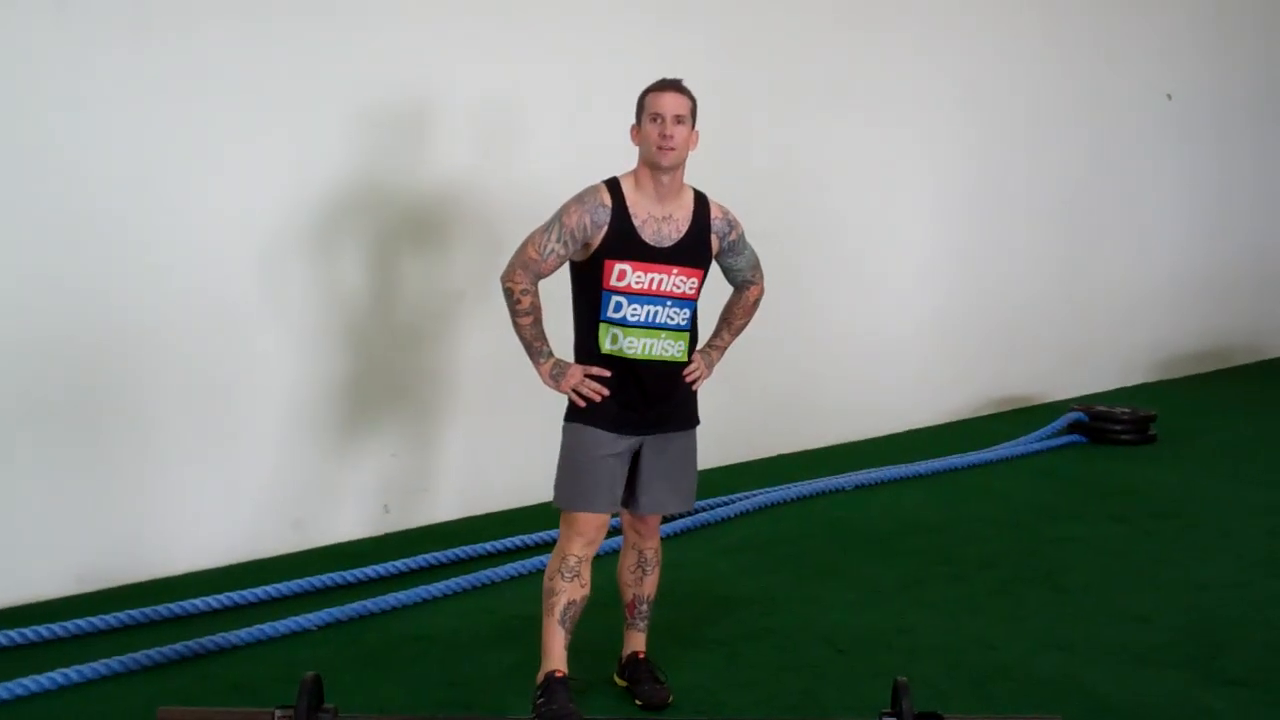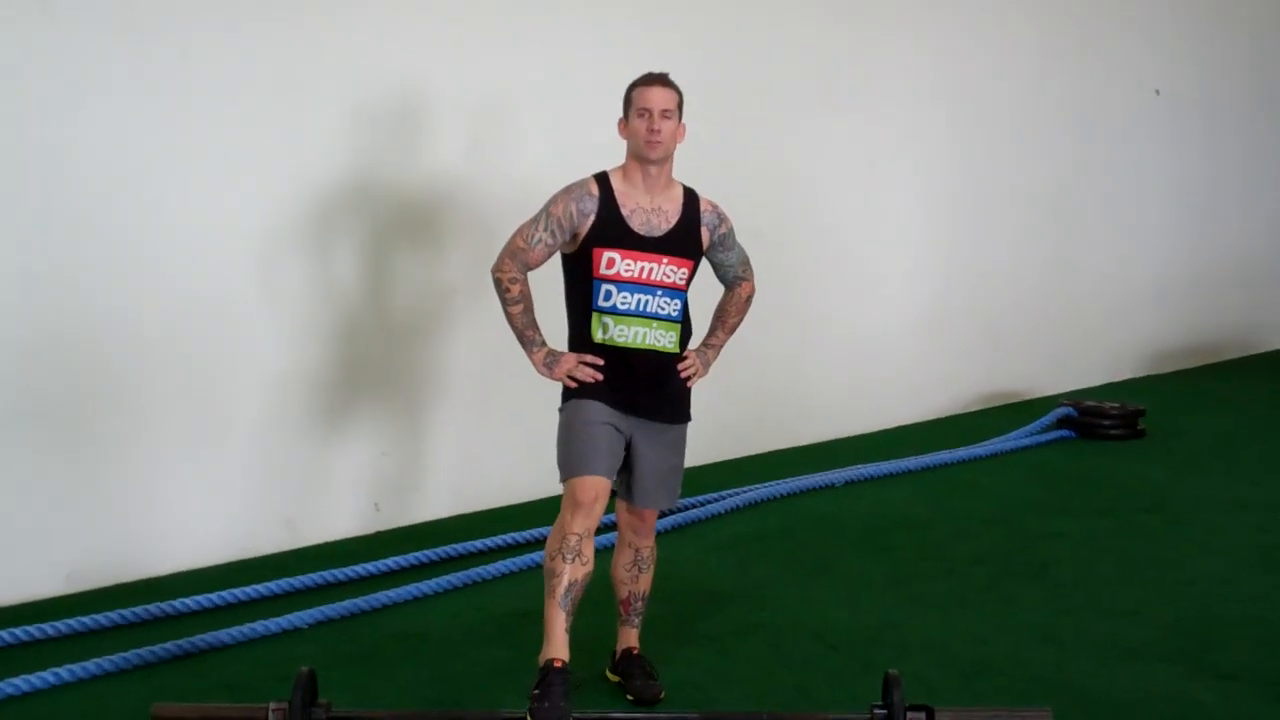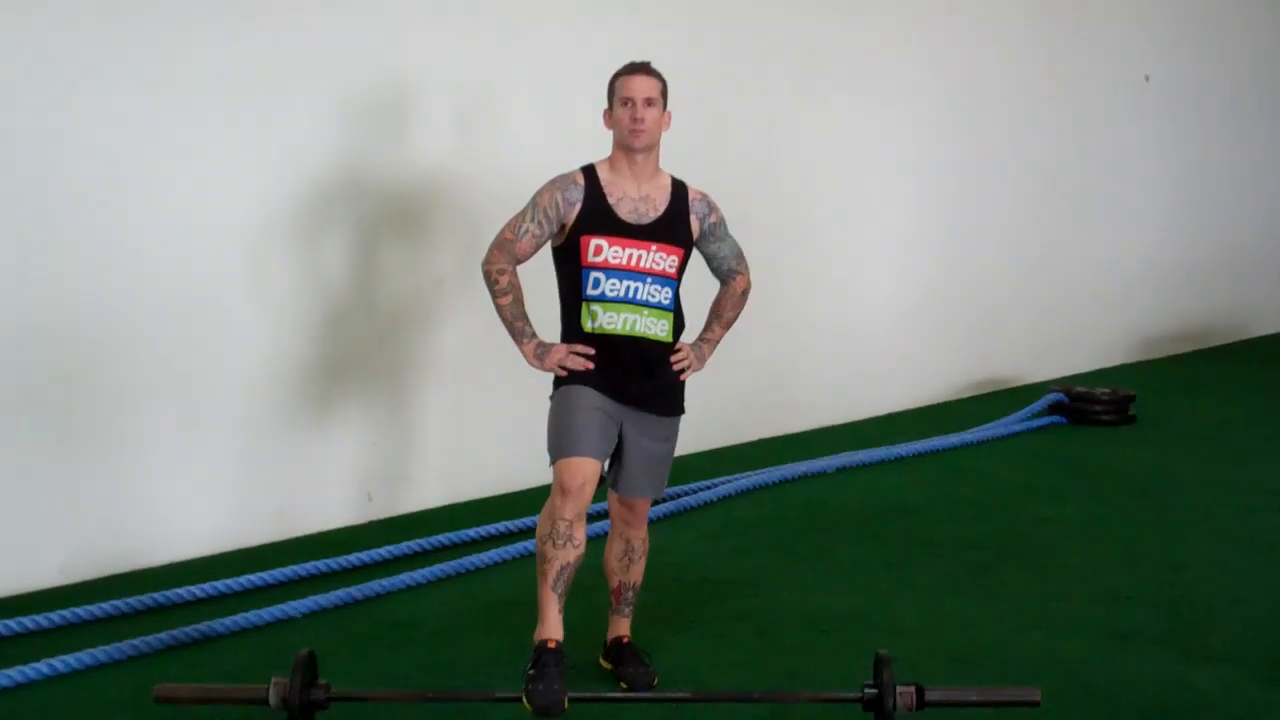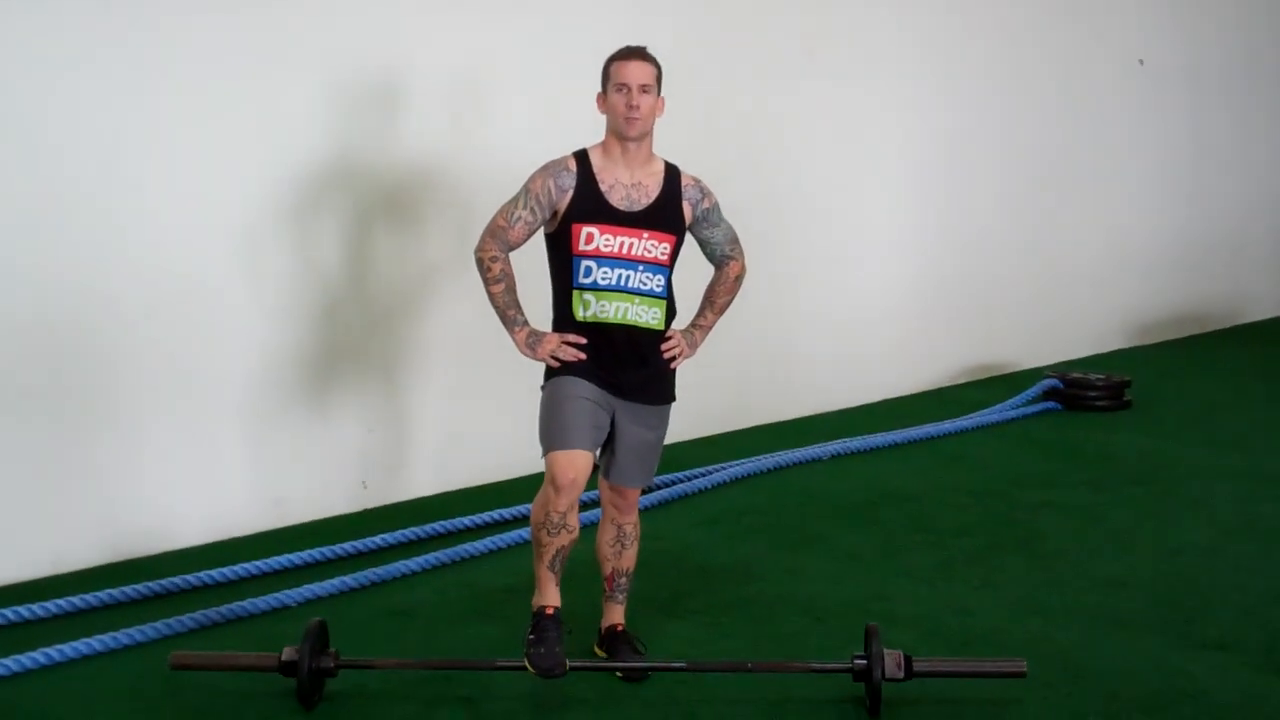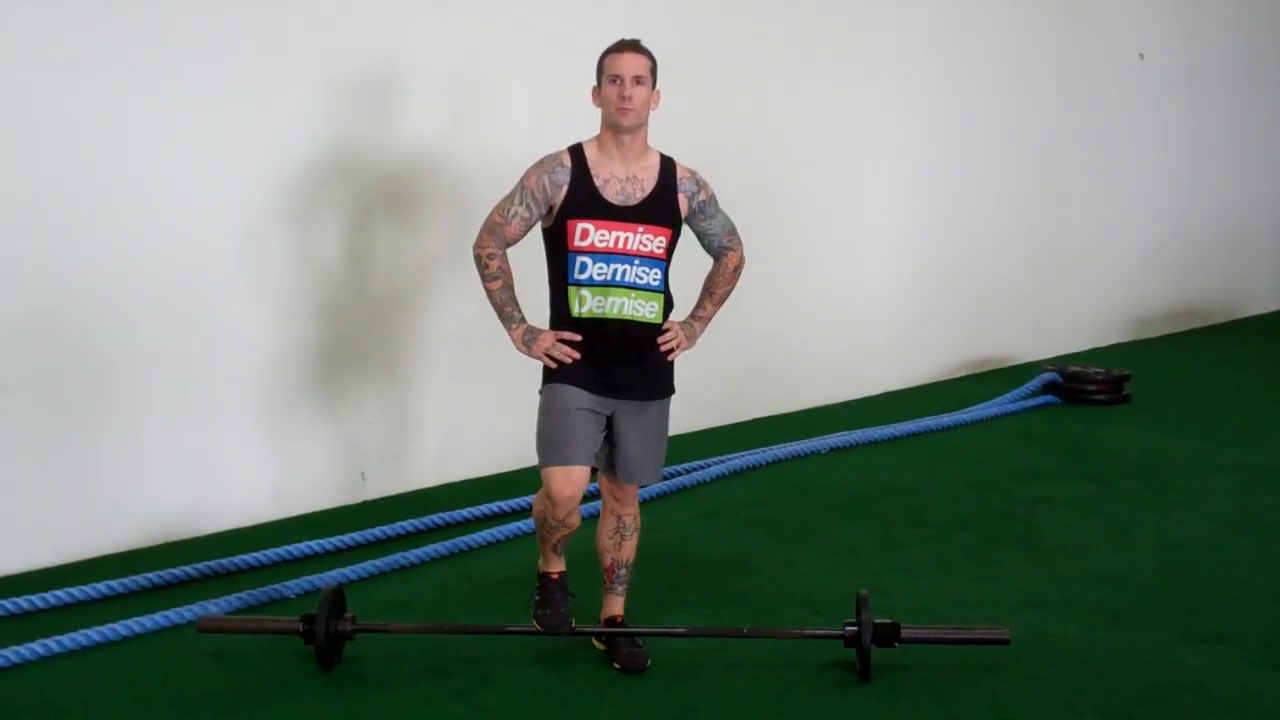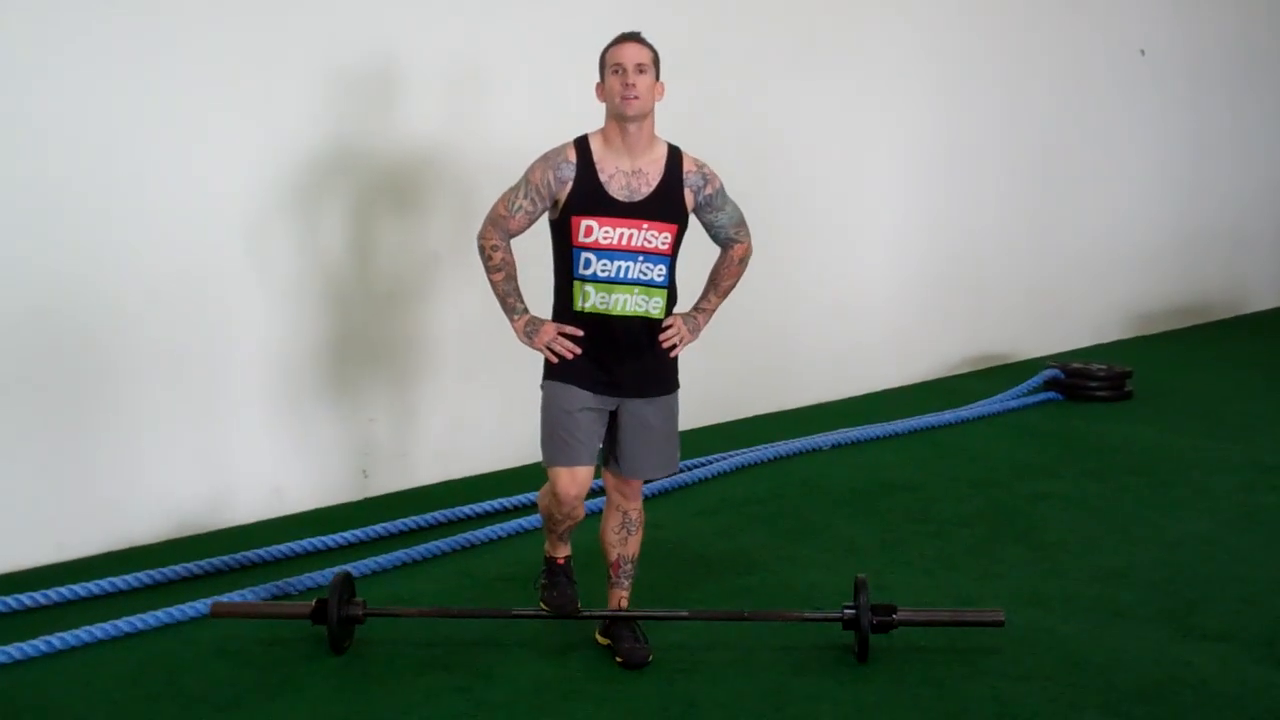
dt=0.4s
person 1, frame 1
left shoulder: (717, 222)
right shoulder: (595, 209)
left elbow: (751, 284)
right elbow: (518, 276)
left wrist: (712, 354)
right wrist: (548, 365)
left hip: (671, 407)
right hip: (601, 404)
left knee: (645, 528)
right knee: (581, 533)
left ankle: (634, 656)
person 1, frame 2
left shoulder: (705, 216)
right shoulder: (584, 200)
left elbow: (742, 283)
right elbow: (508, 266)
left wrist: (709, 352)
right wrist: (541, 354)
left hip: (664, 399)
right hip: (596, 390)
left knee: (641, 522)
right knee: (583, 505)
left ankle: (628, 650)
right ankle: (553, 663)
person 1, frame 3
left shoulder: (694, 206)
right shoulder: (570, 192)
left elbow: (737, 276)
right elbow: (498, 260)
left wrist: (705, 346)
right wrist: (530, 345)
left hip: (657, 388)
right hip: (587, 377)
left knee: (632, 511)
right knee: (574, 486)
left ankle: (620, 637)
right ankle: (548, 641)
person 1, frame 4
left shoulder: (688, 192)
right shoulder: (562, 178)
left elbow: (732, 262)
right elbow: (491, 247)
left wrist: (697, 333)
right wrist: (523, 333)
left hip: (647, 376)
right hip: (578, 366)
left knee: (623, 499)
right knee: (565, 479)
left ankle: (614, 626)
right ankle: (546, 607)
person 1, frame 5
left shoulder: (683, 184)
right shoulder: (557, 173)
left elbow: (731, 252)
right elbow: (489, 244)
left wrist: (696, 324)
right wrist: (519, 330)
left hip: (645, 372)
right hip: (575, 368)
left knee: (623, 494)
right knee: (563, 491)
left ankle: (613, 618)
right ankle: (552, 571)
person 1, frame 6
left shoulder: (691, 175)
right shoulder: (562, 166)
left elbow: (738, 243)
right elbow: (493, 234)
left wrist: (698, 318)
right wrist: (521, 321)
left hip: (649, 367)
right hip: (577, 363)
left knee: (628, 489)
right knee: (569, 488)
left ankle: (618, 614)
right ankle: (557, 557)
